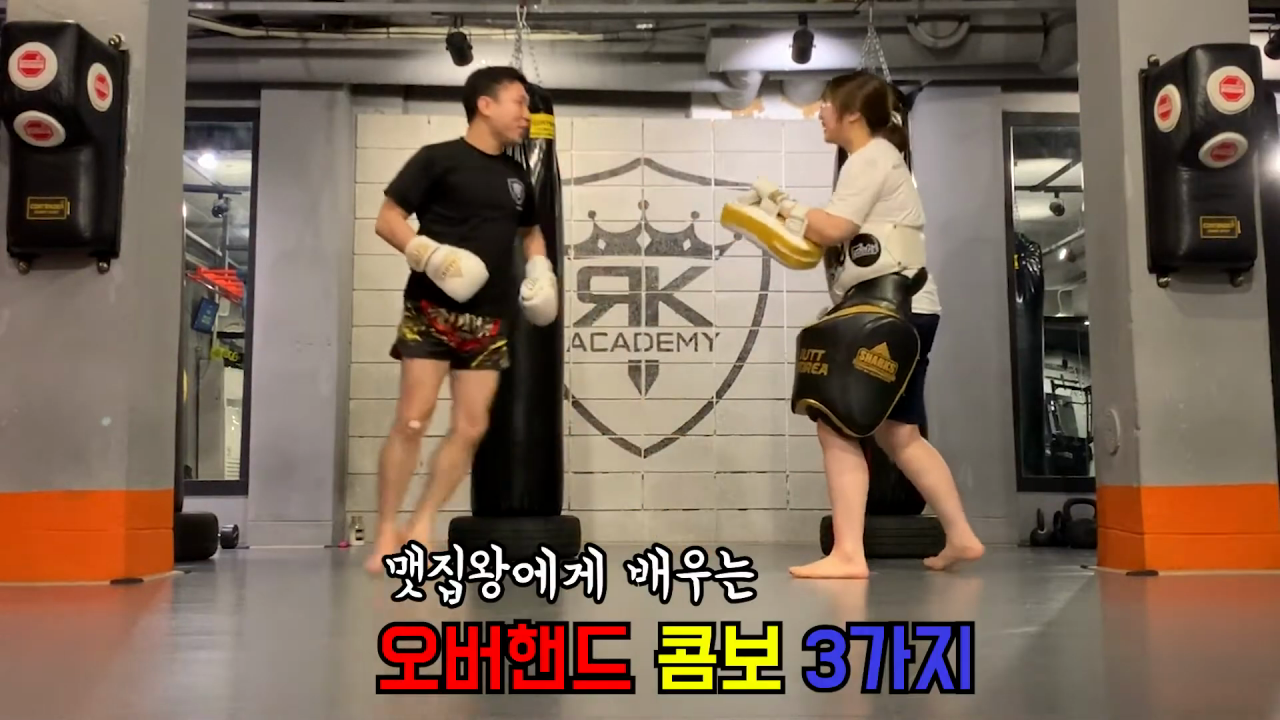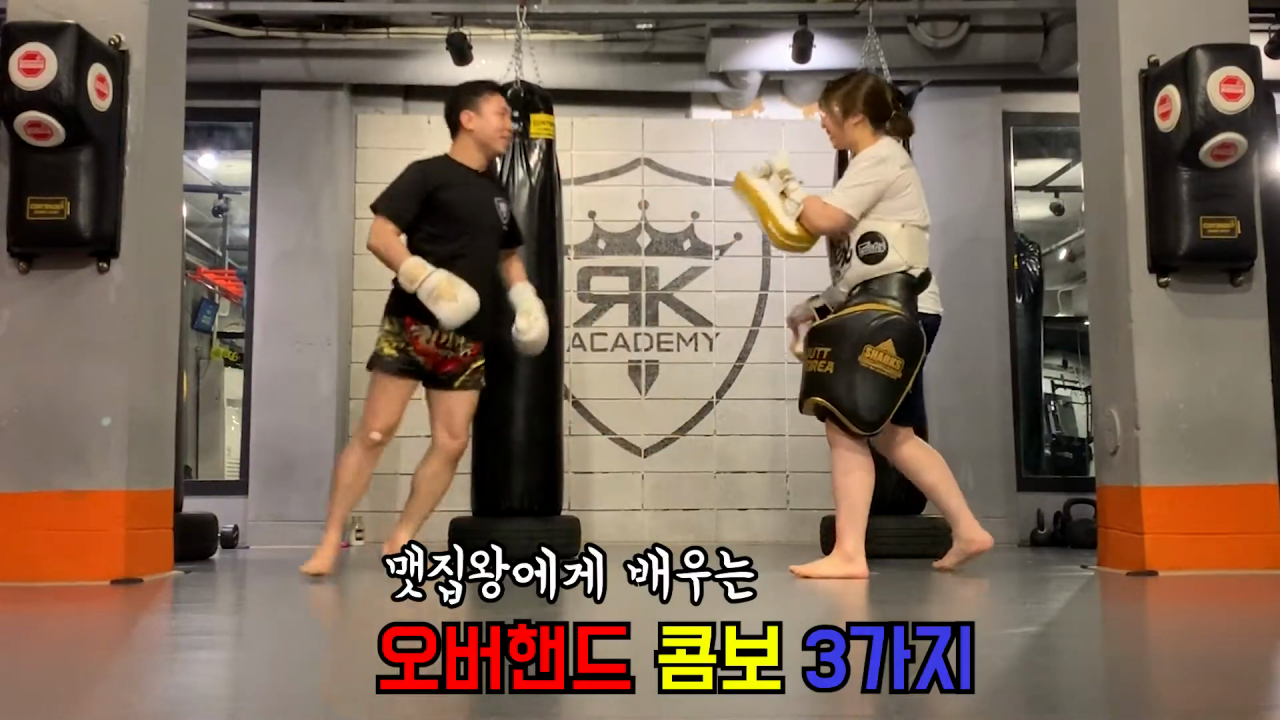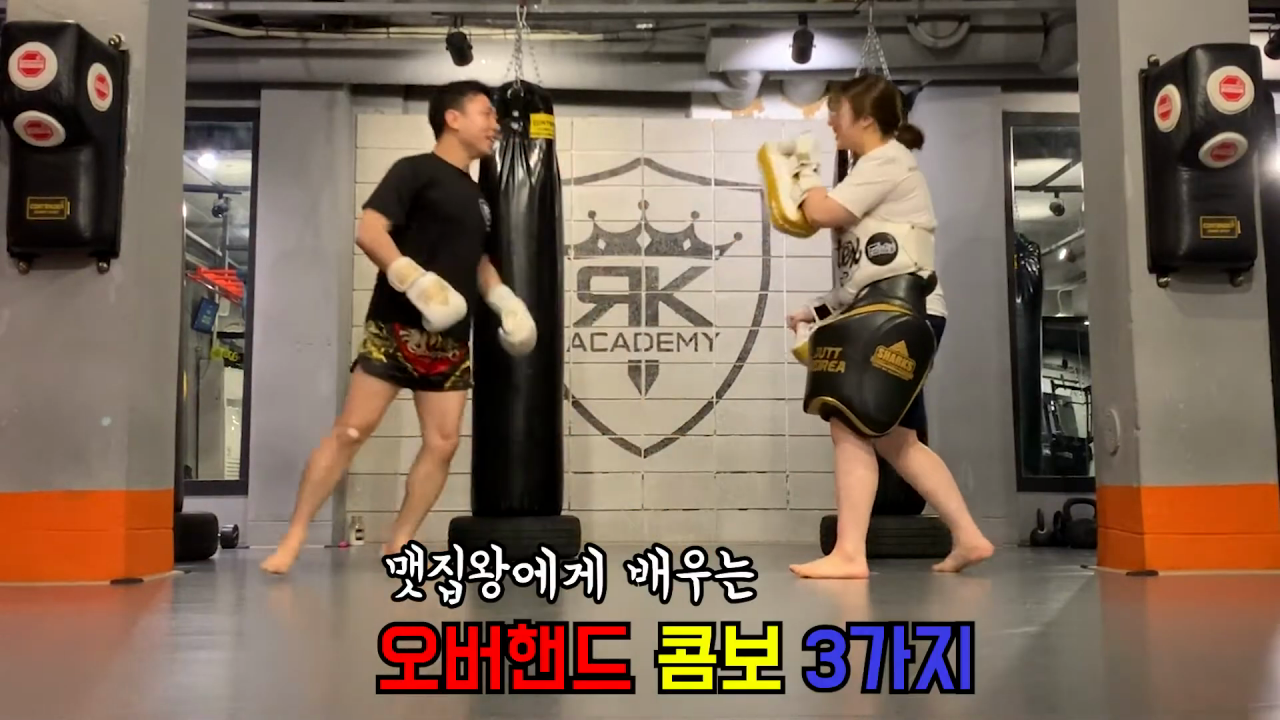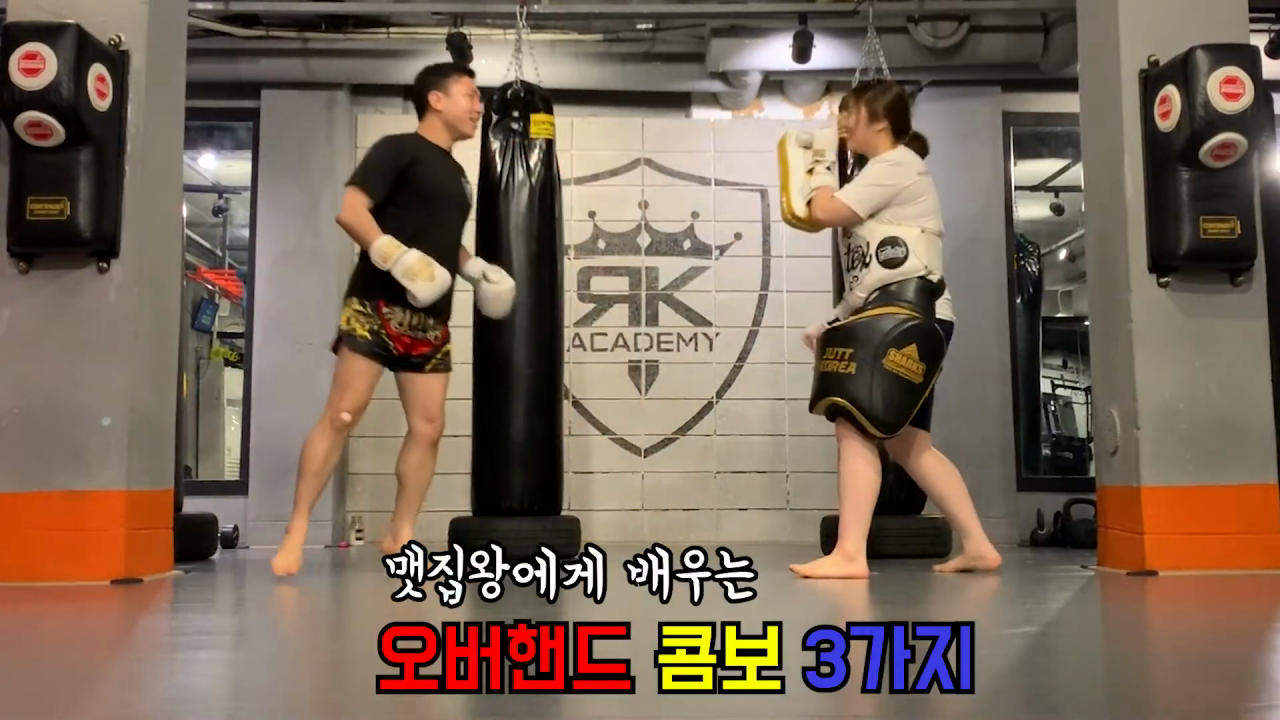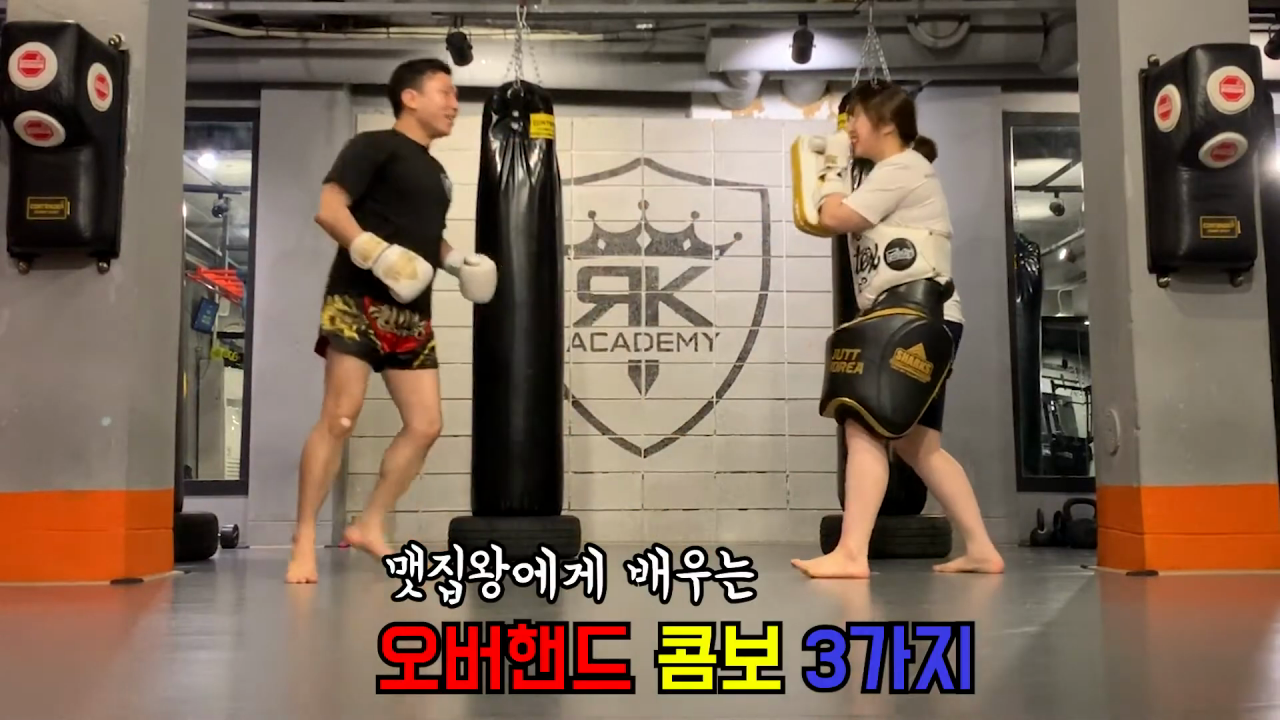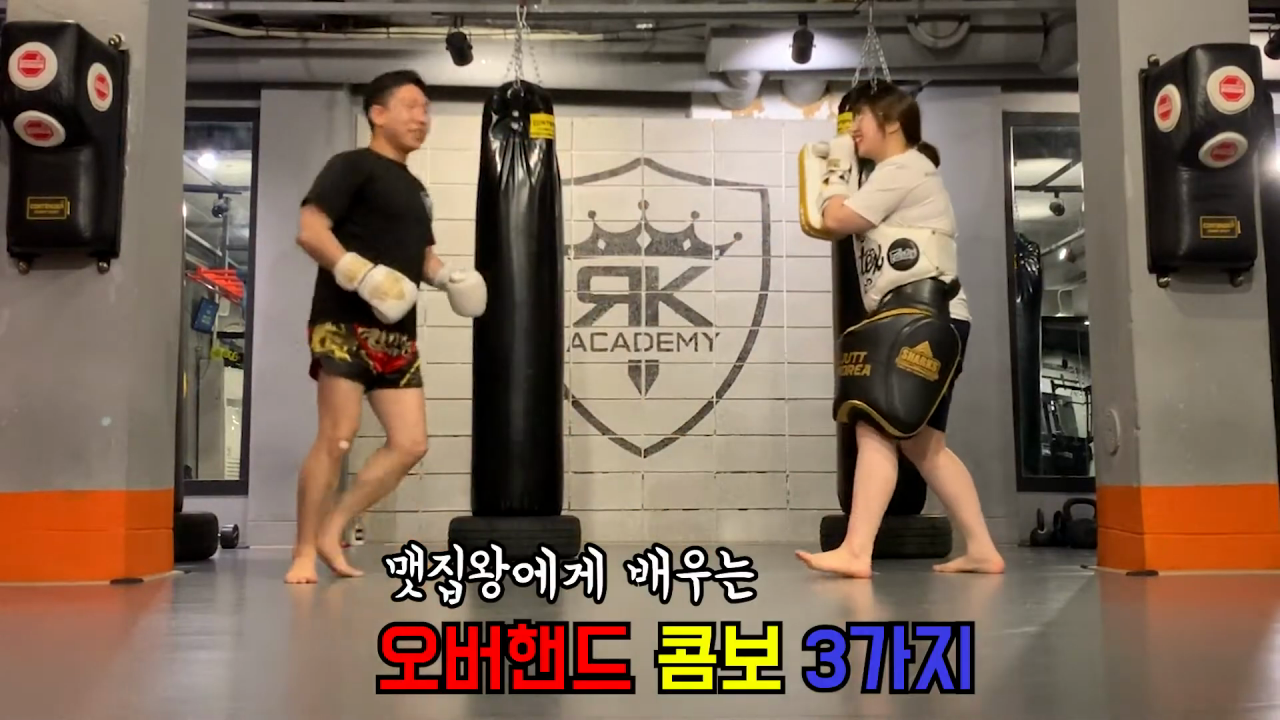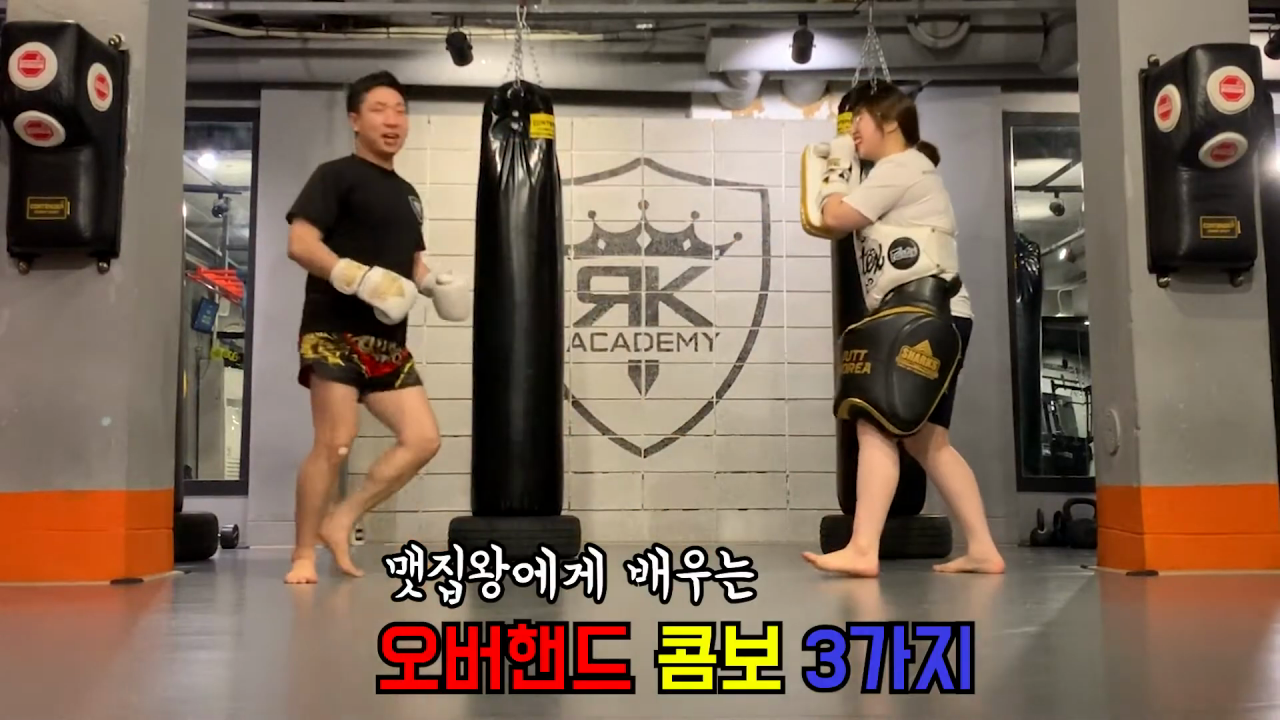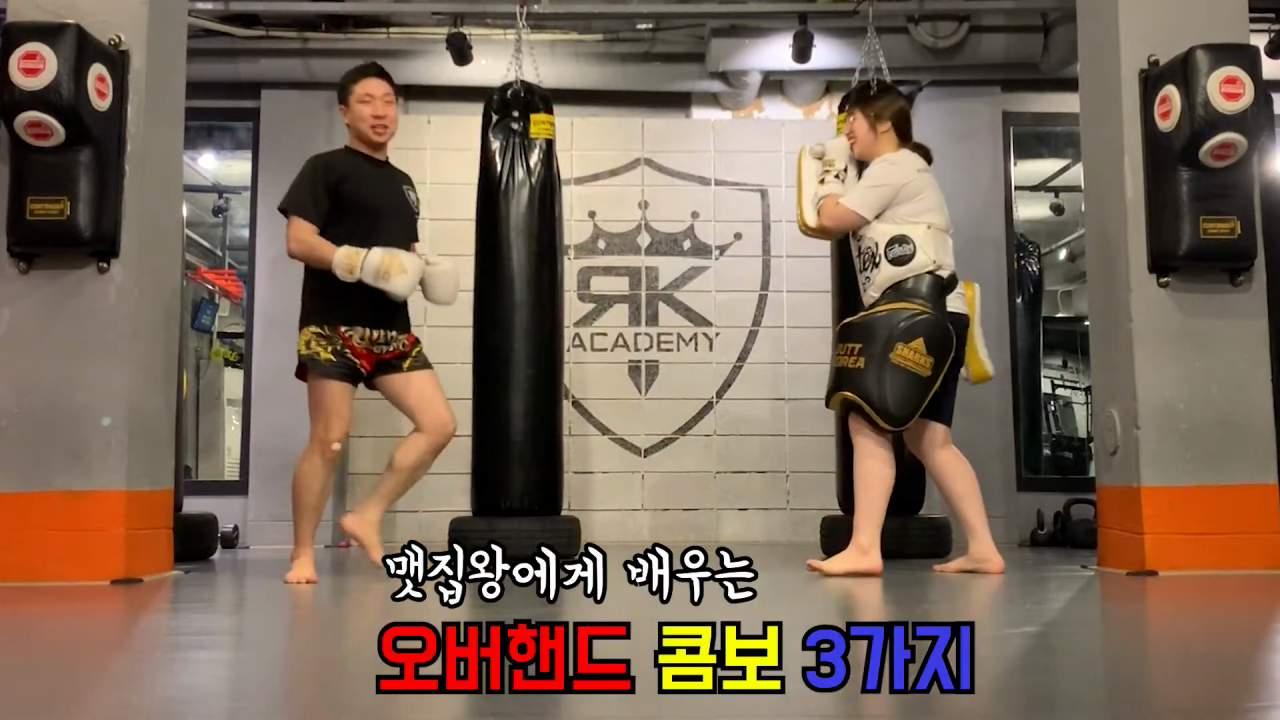
dt=0.1s
person 1, frame 1
left shoulder: (516, 174)
right shoulder: (438, 159)
left elbow: (531, 231)
right elbow: (386, 220)
left wrist: (541, 272)
right wrist: (431, 256)
left hip: (488, 320)
right hip: (432, 310)
left knee: (471, 430)
right knee: (413, 421)
left ankle: (419, 530)
right ankle: (386, 532)
person 1, frame 2
left shoulder: (497, 192)
right shoulder: (429, 174)
left elbow: (507, 254)
right elbow: (379, 237)
left wrist: (525, 299)
right wrist: (426, 279)
left hip: (465, 335)
right hip: (412, 326)
left knee: (451, 443)
right knee: (374, 433)
left ankle: (399, 542)
right ankle: (330, 539)
person 1, frame 3
left shoulder: (477, 195)
right shoulder: (415, 172)
right elbow: (369, 232)
left wrist: (505, 300)
right wrist: (415, 280)
left hip: (451, 337)
right hip: (397, 328)
left knee: (442, 445)
right knee: (351, 431)
left ankle: (400, 545)
right ankle: (294, 538)
person 1, frame 4
left shoulder: (455, 174)
right shoulder: (397, 150)
right elbow: (349, 210)
left wrist: (479, 270)
right wrist: (400, 259)
left hip: (429, 317)
right hip: (376, 305)
left knee: (428, 427)
right knee: (342, 414)
left ankle: (402, 536)
right ankle: (296, 534)
person 1, frame 5
left shoulder: (434, 169)
right shoulder: (374, 146)
right elbow: (328, 210)
left wrist: (459, 261)
right wrist: (381, 255)
left hip: (412, 315)
right hip: (359, 303)
left knee: (425, 426)
right knee: (339, 418)
left ankle: (369, 525)
right ankle: (304, 542)
person 1, frame 6
left shoulder: (414, 186)
right shoulder: (350, 167)
right elbow: (309, 231)
left wrist: (451, 279)
right wrist: (362, 275)
left hip: (397, 336)
right hip: (344, 326)
left knee: (408, 445)
right knee: (336, 439)
left ankle: (332, 527)
right ankle: (304, 552)
person 1, frame 7
left shoulder: (405, 191)
right shoulder: (336, 176)
right elbow: (299, 244)
left wrist: (432, 282)
right wrist: (360, 279)
left hip: (388, 340)
right hip: (335, 332)
left knee: (423, 441)
right knee: (335, 444)
left ankle: (339, 521)
right ankle: (304, 553)
person 1, frame 8
left shoulder: (403, 182)
right shoulder: (325, 168)
right elbow: (297, 241)
left wrist: (427, 269)
right wrist: (367, 264)
left hip: (393, 330)
right hip: (333, 327)
left knee: (439, 423)
right knee: (328, 442)
left ankle: (368, 515)
right ankle: (303, 554)
person 2, frame 1
left shoulder: (869, 161)
right shoulder: (878, 158)
left elbow: (832, 230)
left wrist: (781, 204)
right hip: (903, 313)
left knee: (838, 428)
right knee: (901, 436)
left ankle: (847, 555)
right ankle: (960, 536)
person 2, frame 2
left shoulder: (877, 160)
right shoulder: (878, 160)
left elbow: (823, 220)
left wrist: (788, 183)
right wrist: (818, 305)
left knee: (846, 428)
right knee: (895, 434)
left ankle: (848, 555)
right ankle: (967, 531)
person 2, frame 3
left shoulder: (884, 162)
right shoulder: (884, 163)
left elbow: (822, 213)
right elbow: (866, 260)
left wrist: (803, 171)
right wrist: (821, 308)
left knee: (851, 428)
right knee: (896, 438)
left ankle: (849, 554)
right ankle: (969, 538)
person 2, frame 4
left shoulder: (894, 167)
right shoulder: (893, 170)
left elbow: (825, 211)
right elbow: (874, 268)
left wrist: (818, 163)
right wrist: (835, 319)
left knee: (856, 428)
right knee: (906, 441)
left ankle: (849, 555)
right ankle: (978, 546)
person 2, frame 5
left shoulder: (902, 171)
right shoulder: (900, 174)
left elbow: (835, 217)
left wrist: (832, 168)
left knee: (864, 429)
right knee: (916, 442)
left ankle: (851, 553)
right ankle: (981, 549)
person 2, frame 6
left shoulder: (901, 169)
right shoulder: (907, 174)
left elbow: (837, 220)
left wrist: (837, 170)
left knee: (876, 428)
right knee: (921, 443)
left ankle: (856, 550)
right ankle: (981, 549)
person 2, frame 7
left shoulder: (899, 167)
right shoulder: (907, 173)
left elbow: (835, 218)
left wrist: (837, 169)
left knee: (877, 426)
right knee: (925, 440)
left ankle: (863, 549)
right ankle: (982, 549)
person 2, frame 8
left shoulder: (894, 167)
right shoulder: (903, 173)
left elbow: (832, 219)
left wrist: (832, 171)
left knee: (868, 422)
right knee: (928, 439)
left ankle: (864, 549)
right ankle: (982, 549)
